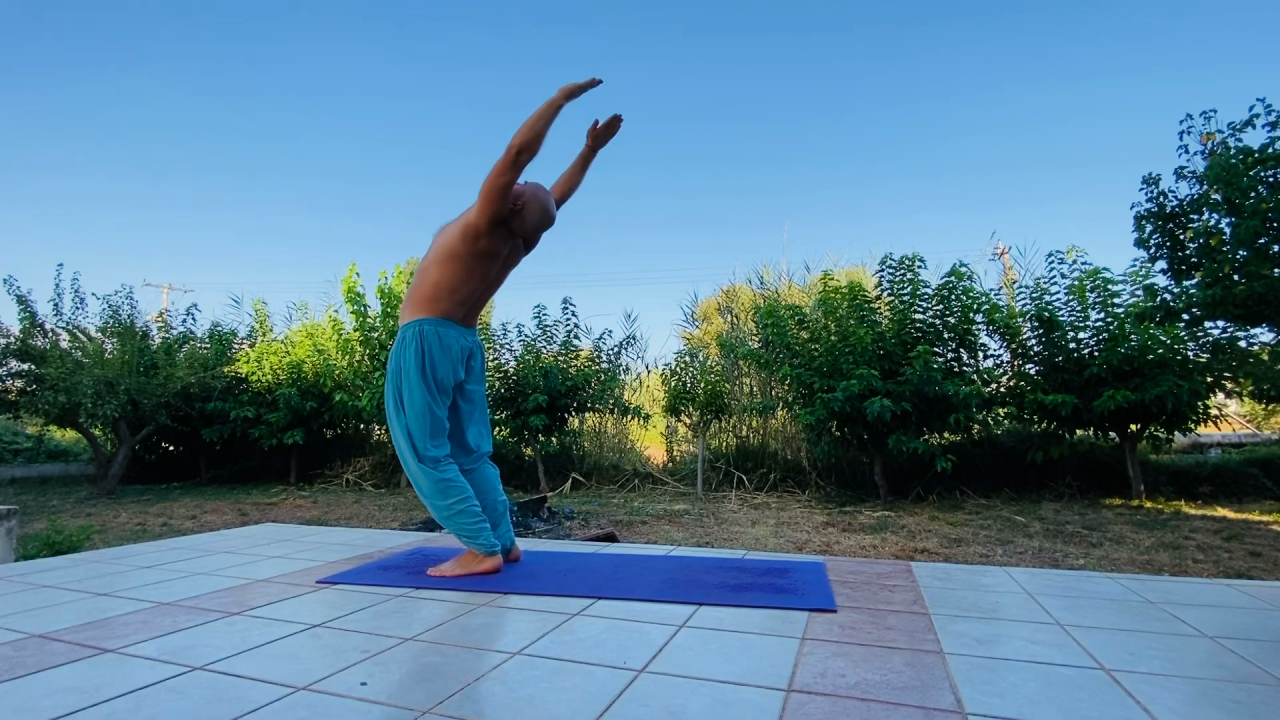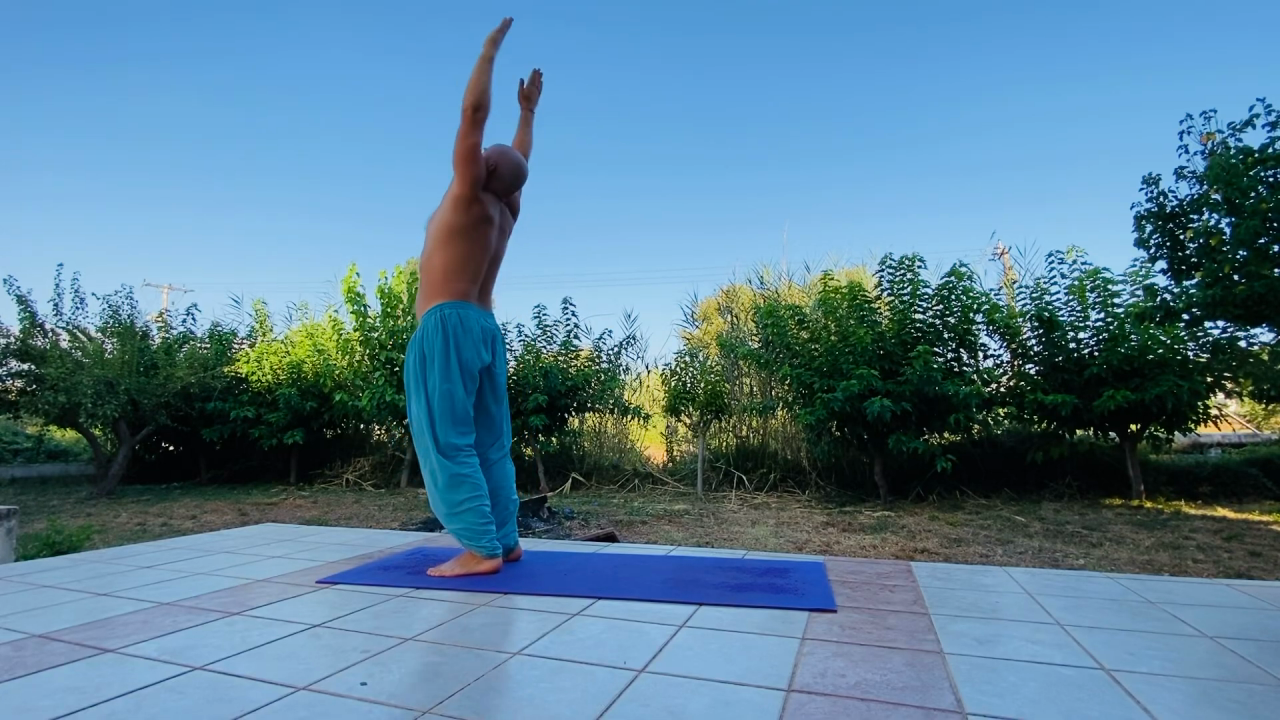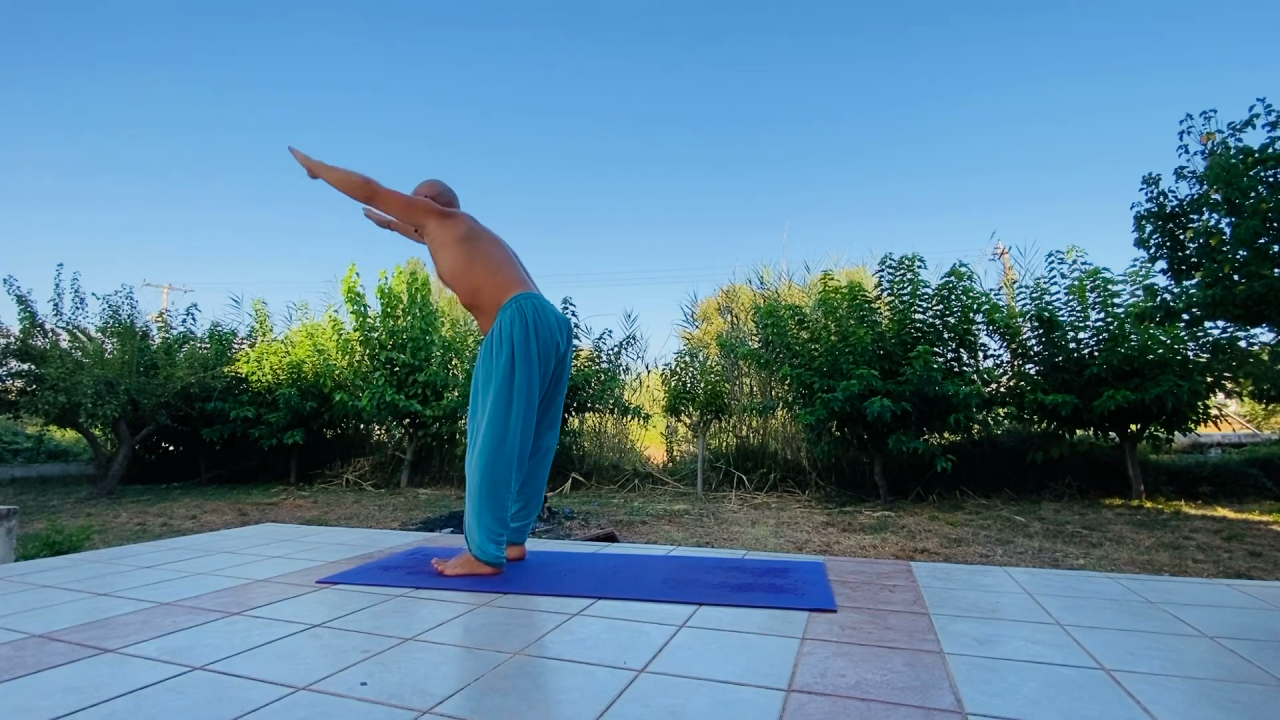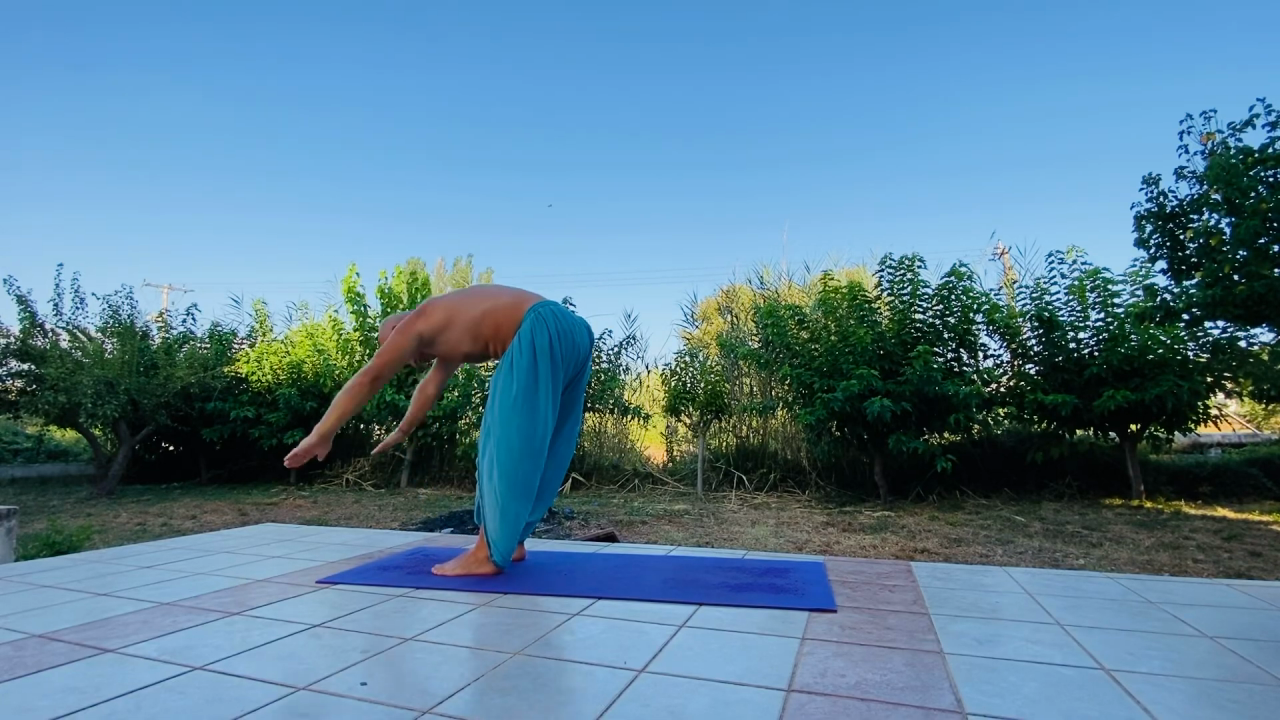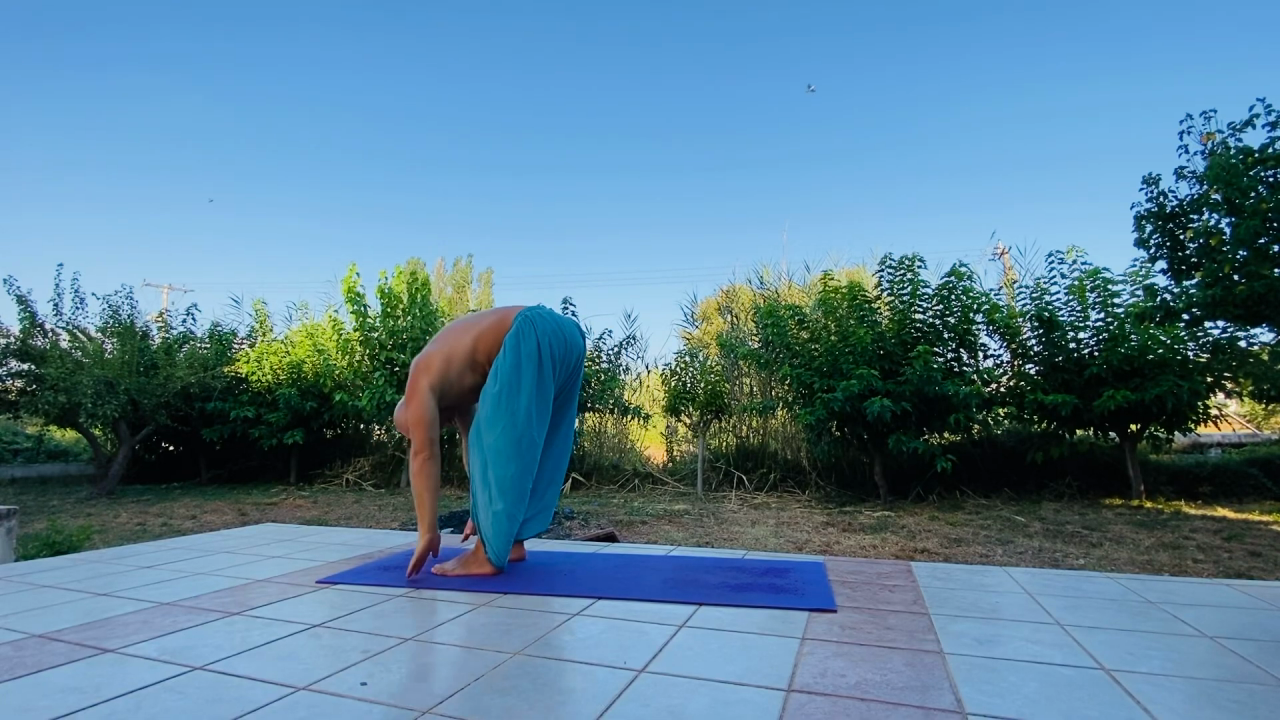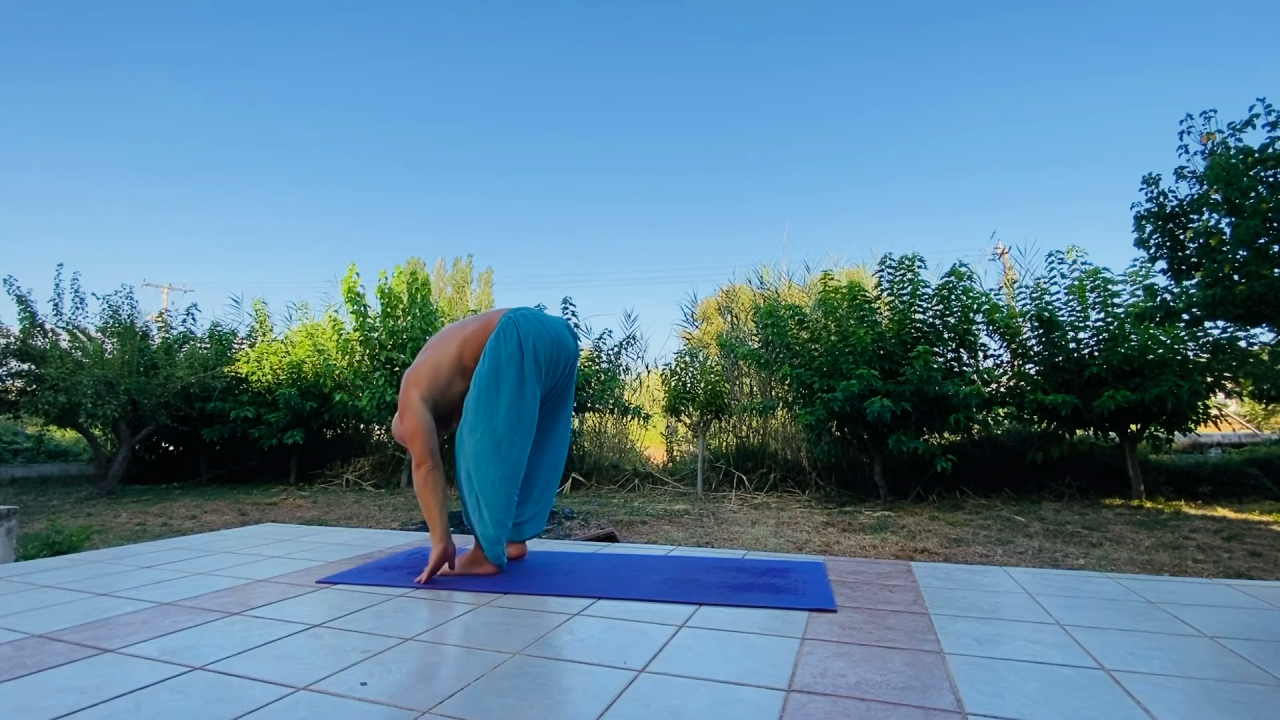
dt=0.5s
person 1, frame 1
left shoulder: (485, 226)
right shoulder: (520, 242)
left elbow: (517, 153)
right elbow: (560, 194)
left wrist: (560, 98)
right wrist: (590, 151)
left hip: (425, 342)
right hip: (464, 345)
left knee: (427, 453)
right knee: (468, 452)
left ankle: (482, 548)
right ankle: (502, 540)
person 1, frame 2
left shoulder: (471, 197)
right shoulder: (507, 209)
left elbow: (473, 113)
right elbow: (521, 157)
left wrist: (489, 49)
right wrist: (528, 110)
left hip: (446, 328)
right hip: (486, 330)
left knee: (447, 442)
right knee: (488, 442)
left ankle: (481, 549)
right ankle: (504, 539)
person 1, frame 3
left shoulder: (442, 217)
right shoulder: (467, 230)
left elbow: (368, 190)
left wrist: (317, 168)
right wrist: (388, 222)
left hip: (517, 328)
right hip: (551, 326)
left knee: (495, 443)
right knee: (528, 442)
left ankle: (484, 553)
right ankle: (511, 539)
person 1, frame 4
left shoulder: (419, 322)
right shoulder: (451, 327)
left elbow: (368, 380)
right elbow: (430, 389)
left wrist: (321, 434)
right wrist: (401, 432)
left hip: (541, 334)
right hip: (574, 330)
left knee: (506, 441)
right knee: (536, 446)
left ankle: (488, 553)
right ankle: (511, 540)
person 1, frame 5
left shoulder: (422, 381)
right shoulder: (454, 381)
left elbow: (423, 455)
right elbow: (471, 439)
left wrist: (427, 532)
right wrist: (480, 514)
left hip: (532, 339)
right hip: (566, 333)
left knee: (498, 446)
right knee: (527, 447)
left ankle: (488, 554)
right ankle: (510, 541)
person 1, frame 6
left shoulder: (414, 393)
right shoulder: (448, 388)
left elbow: (426, 467)
right elbow: (490, 451)
left wrist: (441, 542)
left hip: (519, 340)
right hip: (558, 334)
left knee: (485, 447)
right knee: (532, 451)
left ankle: (487, 553)
right ankle: (513, 538)
